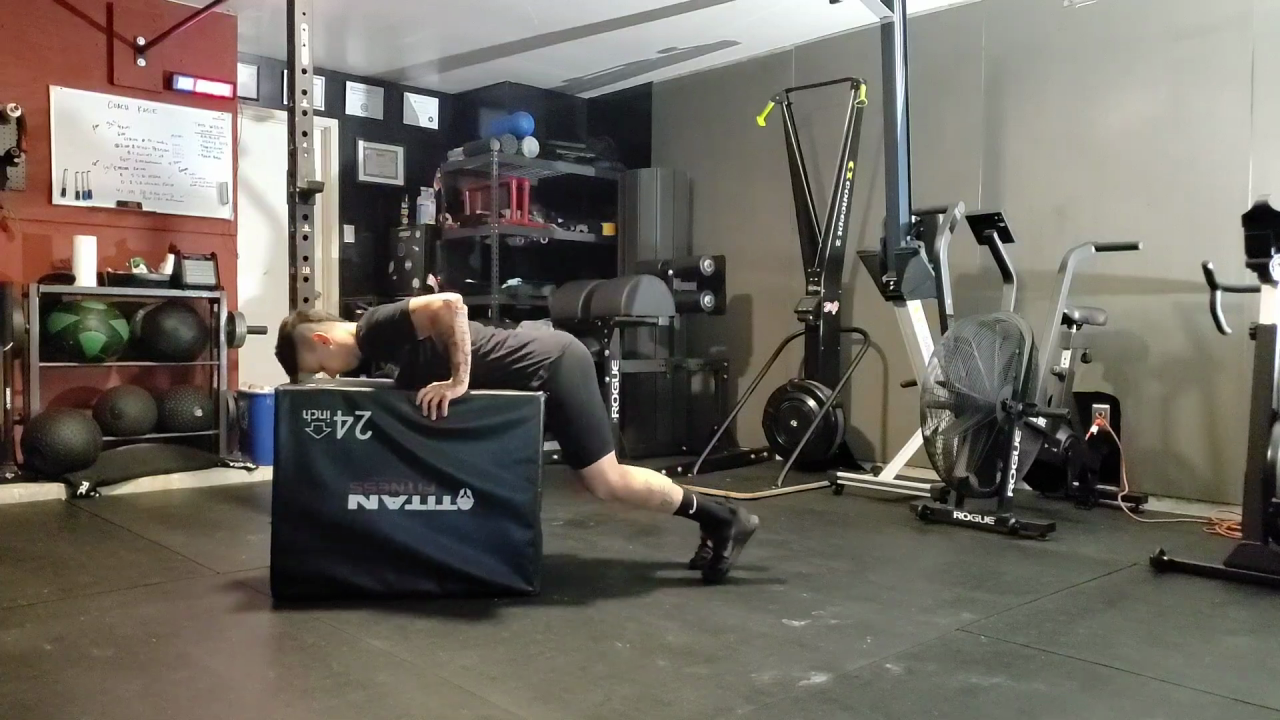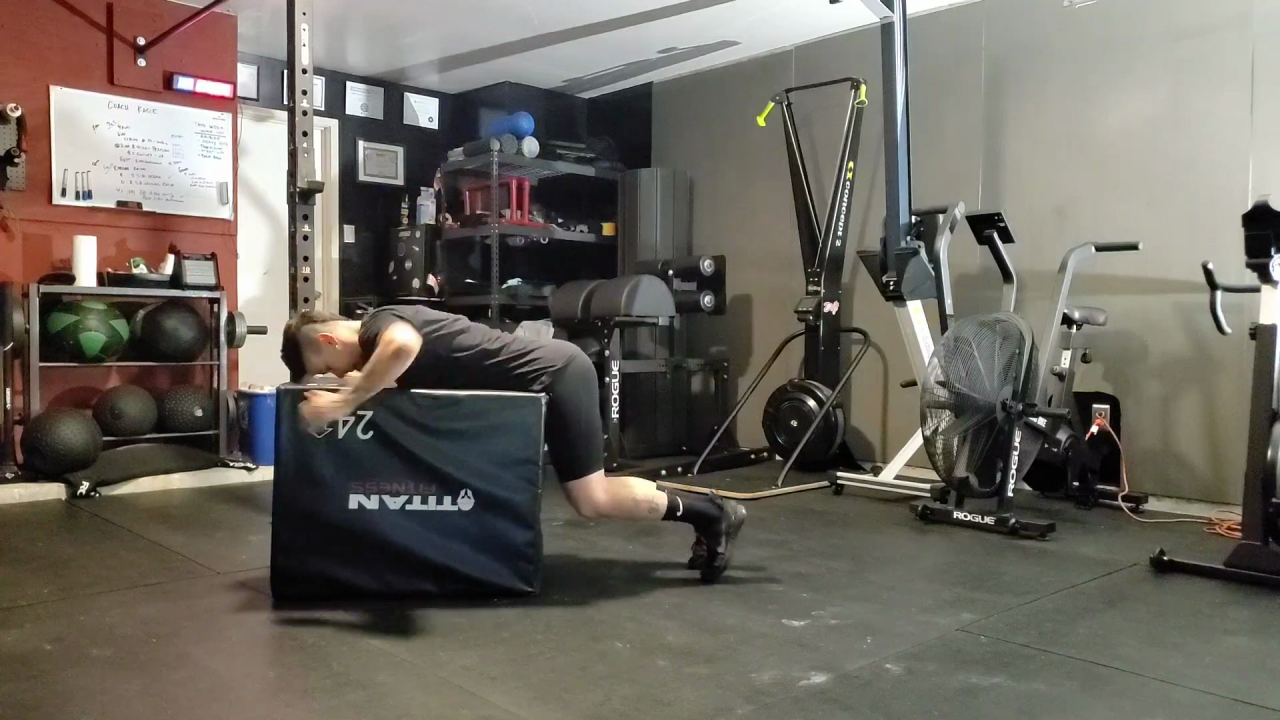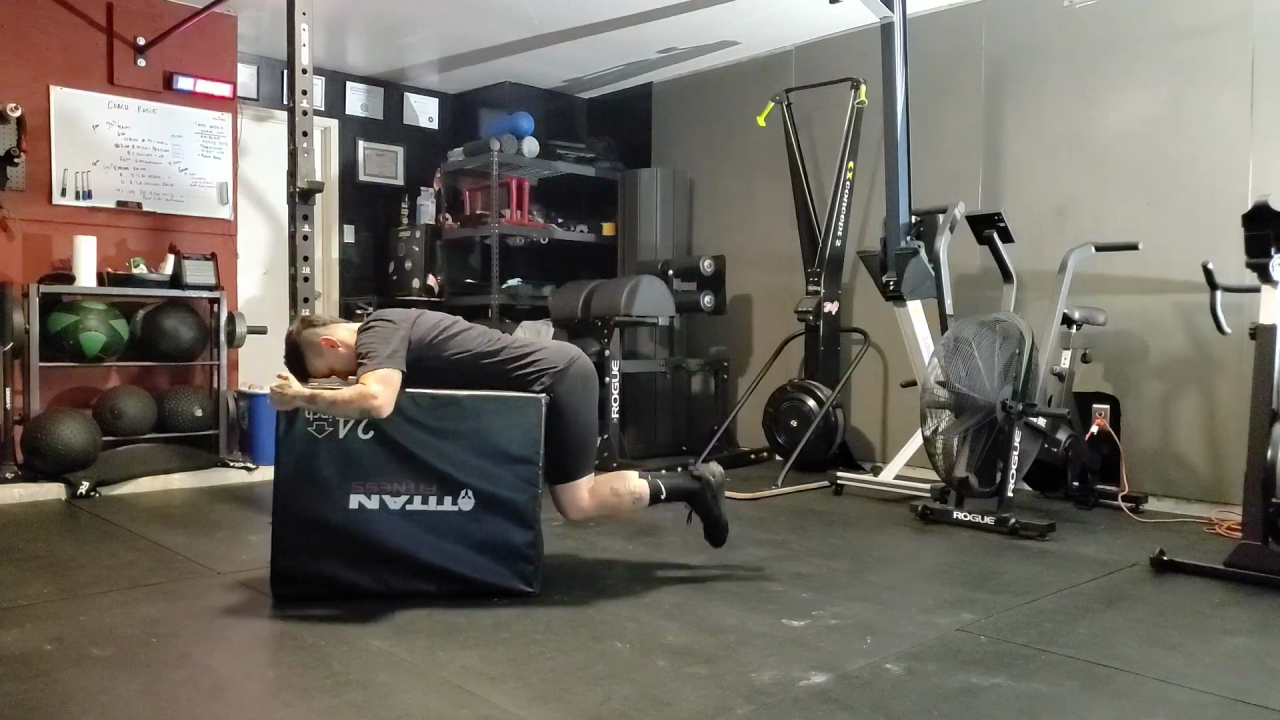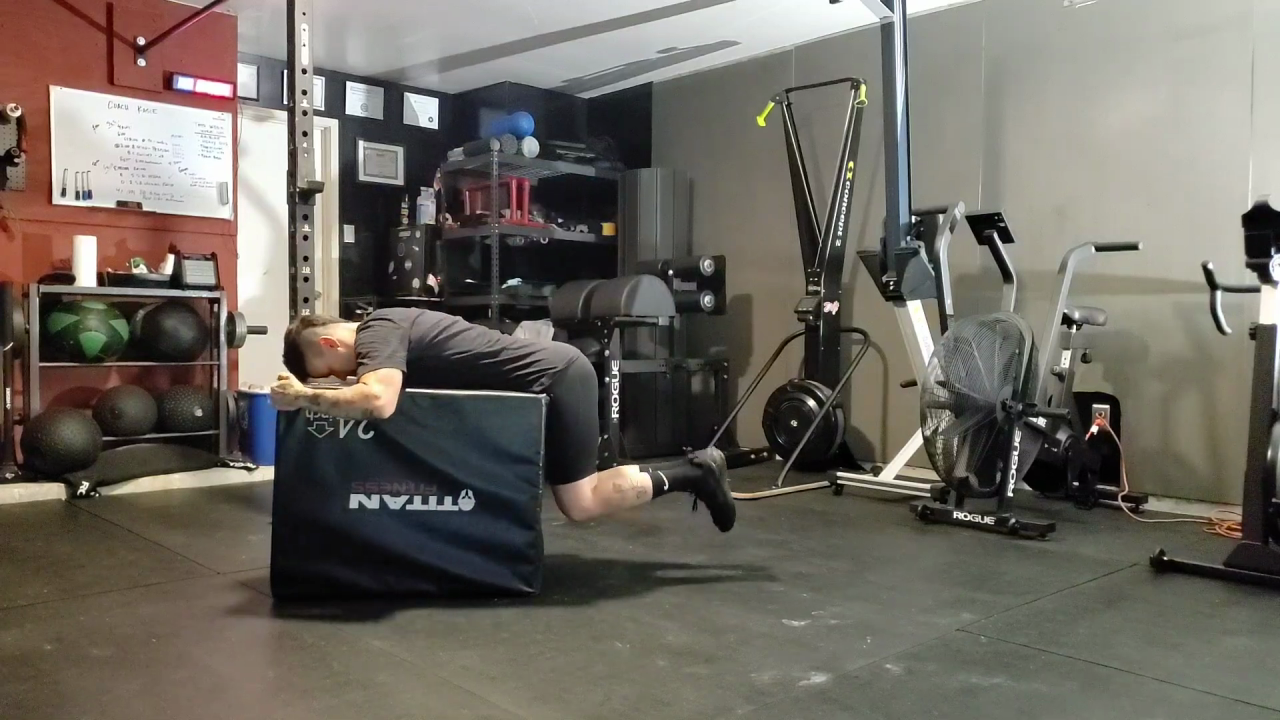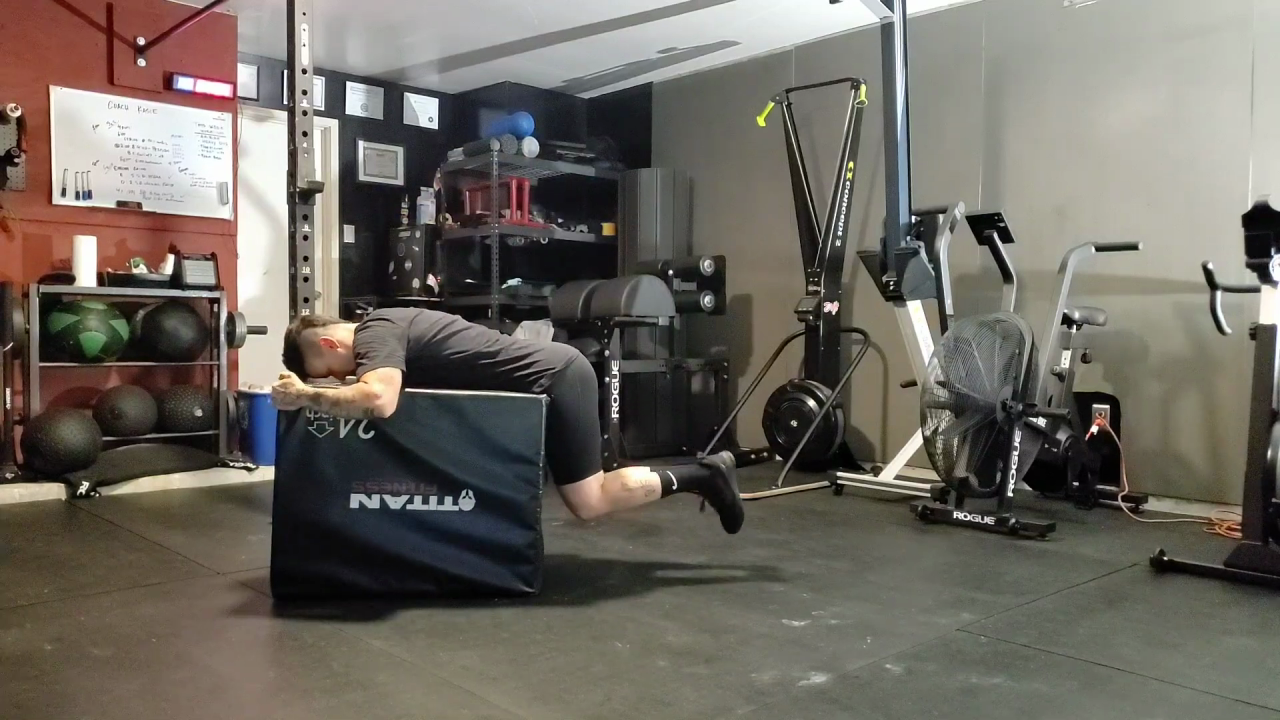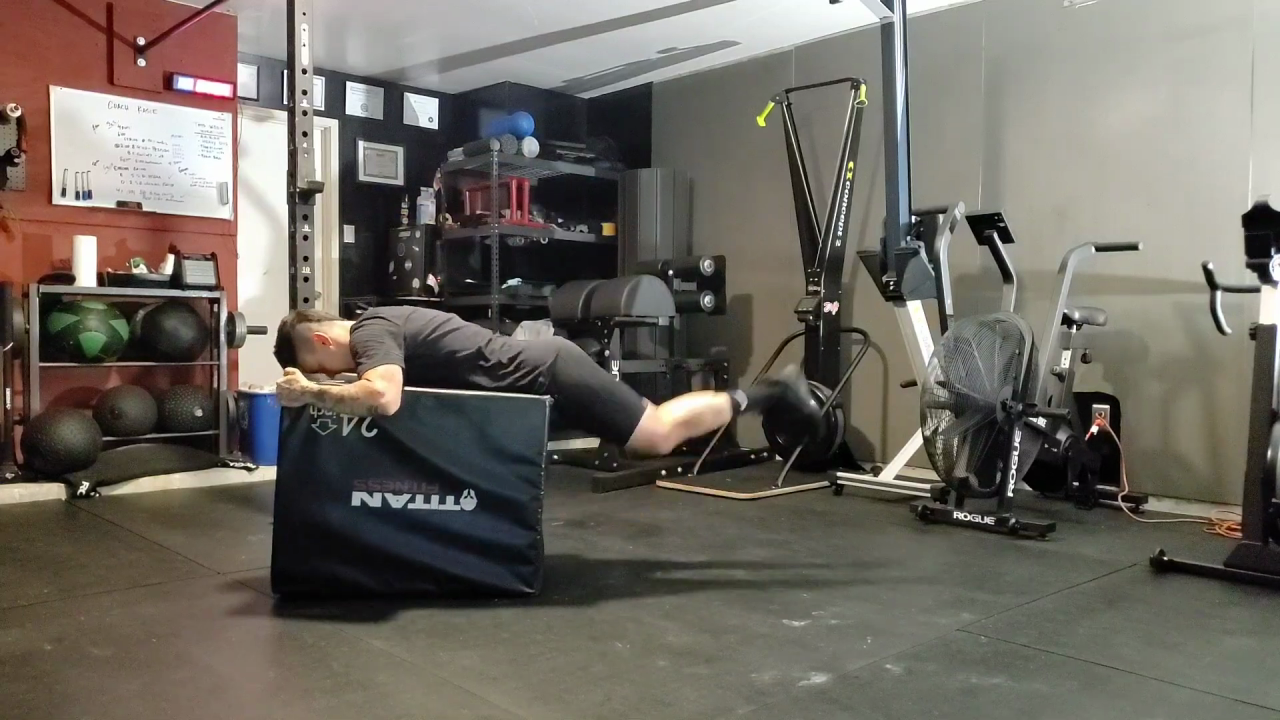
dt=0.4s
person 1, frame 1
left shoulder: (375, 328)
right shoulder: (379, 351)
left elbow: (448, 304)
left wrist: (458, 381)
left hip: (553, 365)
right hip: (548, 366)
left knee: (604, 481)
right knee: (600, 476)
left ankle: (725, 519)
right ankle: (715, 518)
person 1, frame 2
left shoulder: (377, 324)
right shoulder: (383, 334)
left elbow: (406, 345)
left wrist: (344, 398)
right wrist: (356, 386)
left hip: (556, 377)
right hip: (555, 372)
left knee: (590, 499)
right knee: (592, 490)
left ankle: (713, 514)
right ankle: (706, 513)
person 1, frame 3
left shoulder: (378, 333)
right shoulder: (388, 329)
left elbow: (377, 401)
left wrist: (302, 397)
left hip: (557, 377)
right hip: (556, 371)
left knee: (575, 502)
right knee: (576, 490)
left ankle: (693, 485)
right ankle: (690, 483)
person 1, frame 4
left shoulder: (376, 333)
right shoulder: (386, 328)
left elbow: (379, 401)
left wrist: (305, 397)
right wrist: (317, 392)
left hip: (556, 378)
right hip: (553, 373)
left knee: (580, 504)
right knee: (580, 492)
left ankle: (694, 473)
right ankle: (690, 471)
person 1, frame 5
left shoulder: (374, 334)
right shoulder: (383, 329)
left elbow: (379, 401)
right elbow: (383, 391)
left wrist: (307, 396)
right wrist: (316, 391)
left hip: (553, 378)
right hip: (549, 373)
left knee: (589, 502)
right knee: (589, 488)
left ankle: (702, 475)
right ankle: (699, 472)
person 1, frame 6
left shoulder: (370, 333)
right shoulder: (379, 327)
left elbow: (385, 400)
right elbow: (380, 389)
left wrist: (310, 394)
right wrist: (328, 389)
left hip: (543, 375)
right hip: (533, 368)
left knee: (659, 436)
right knee: (654, 431)
left ankle: (767, 396)
right ankle: (764, 393)
